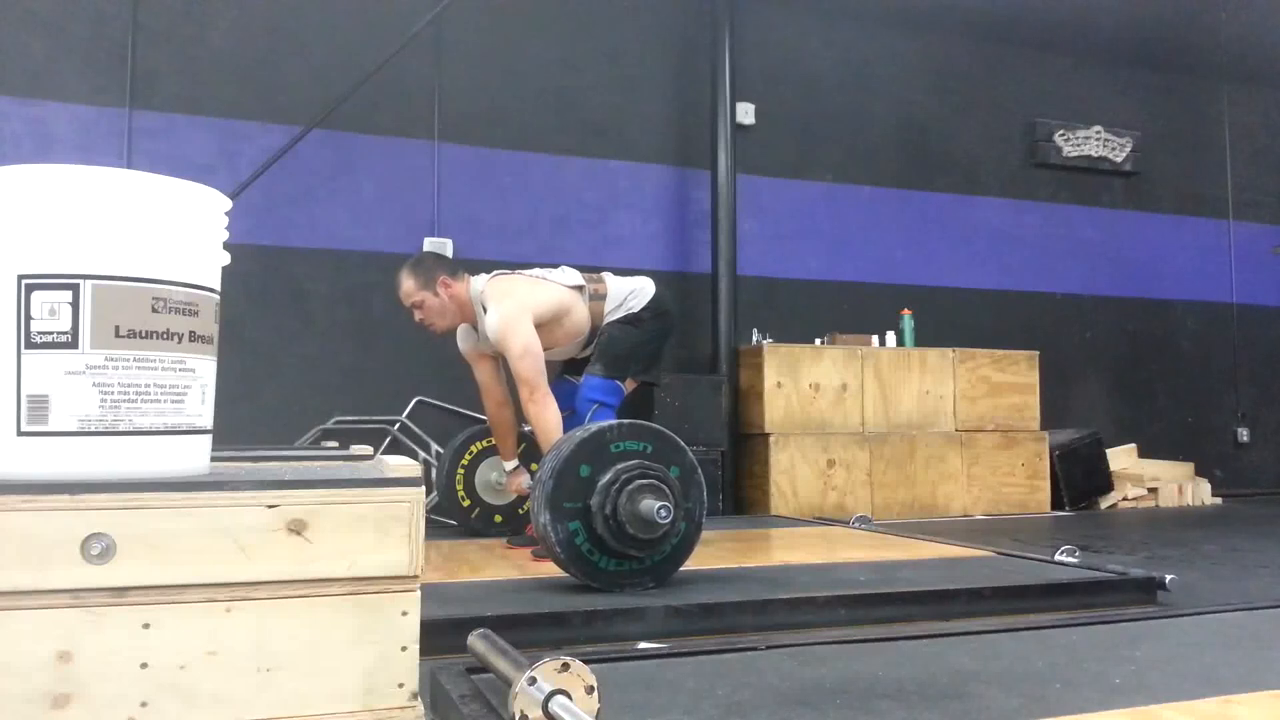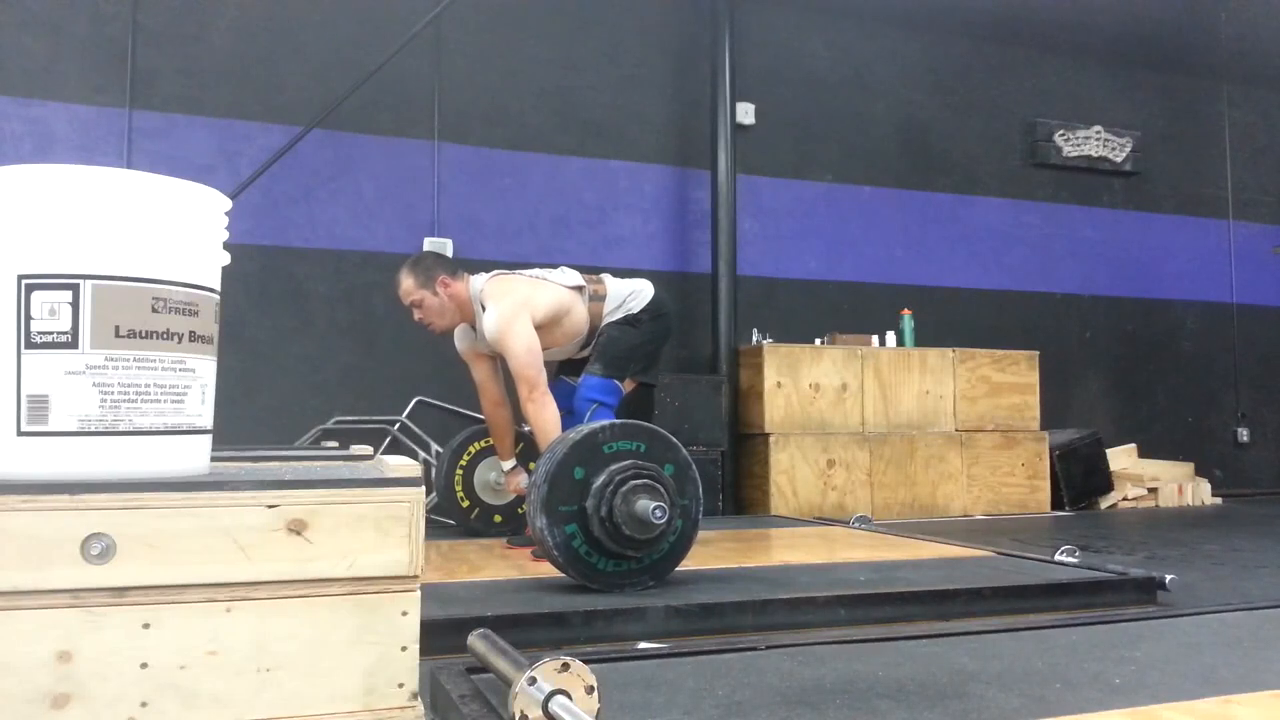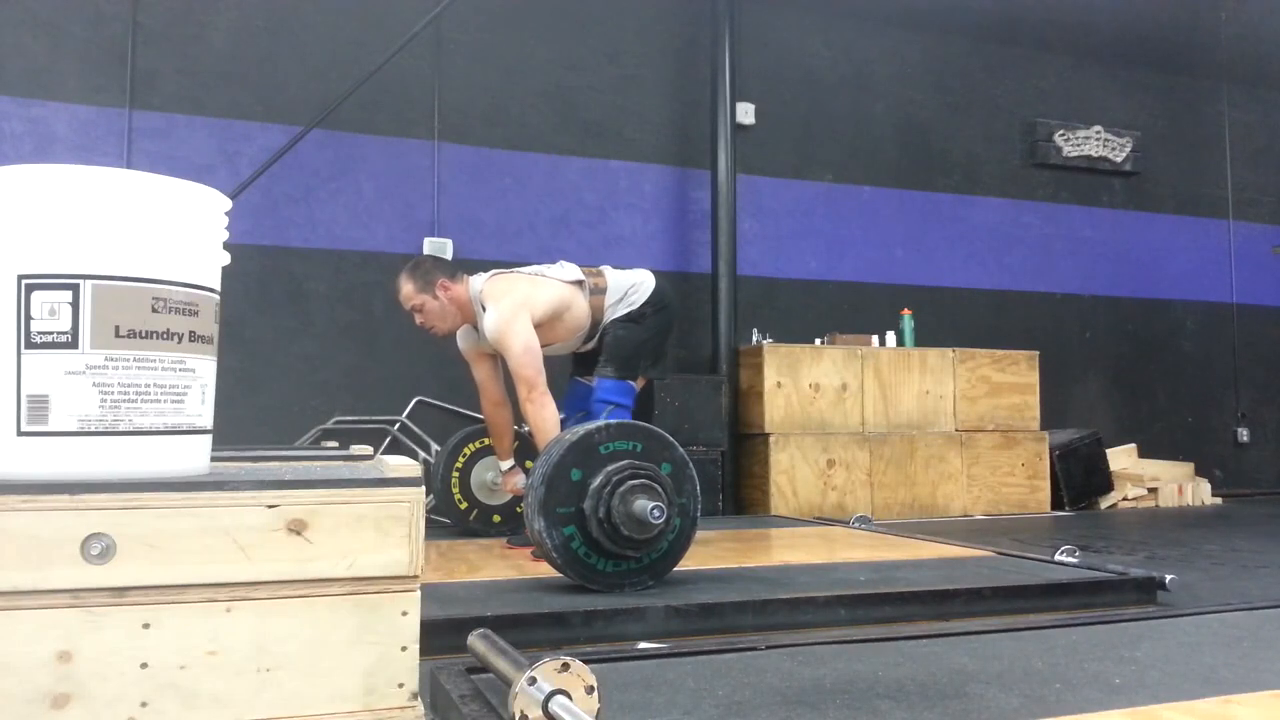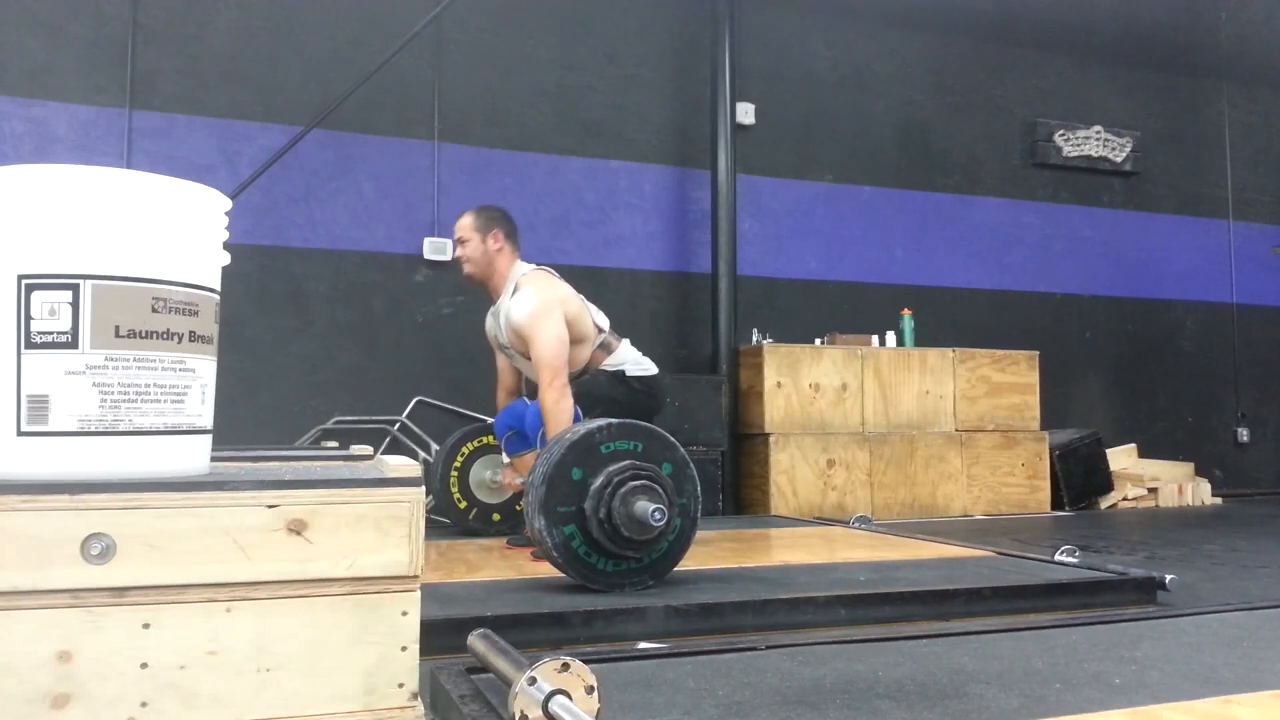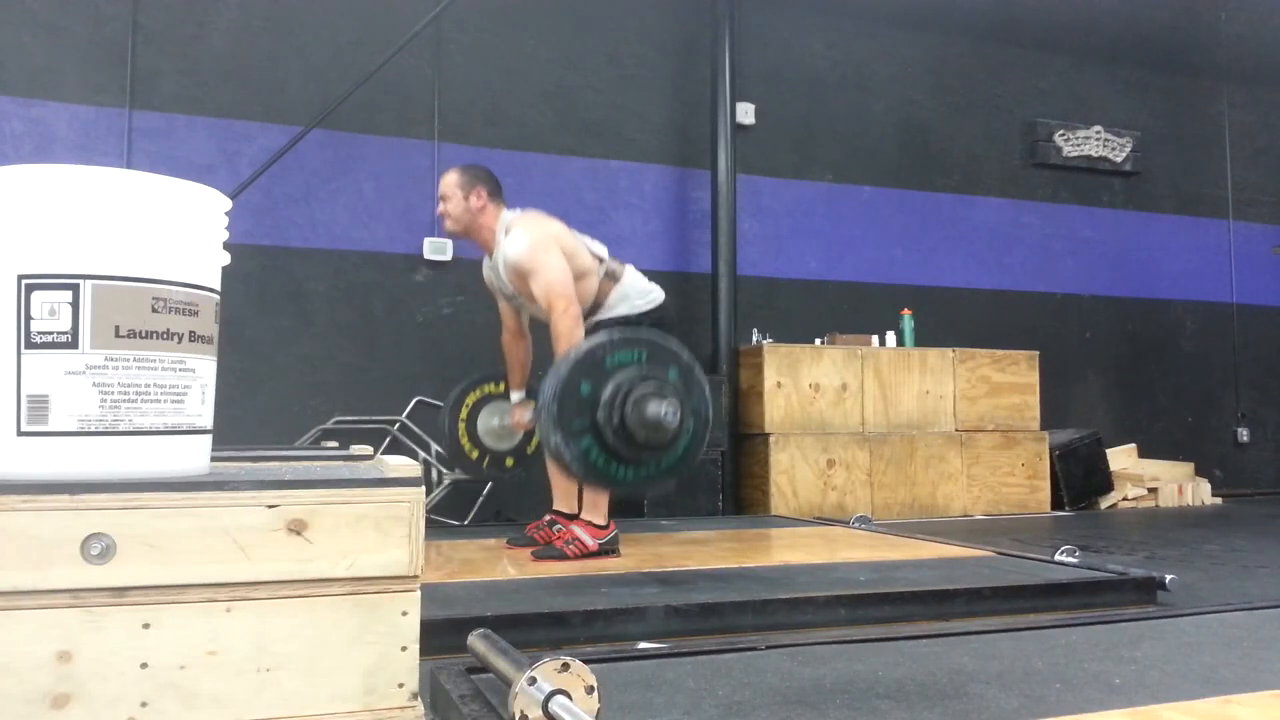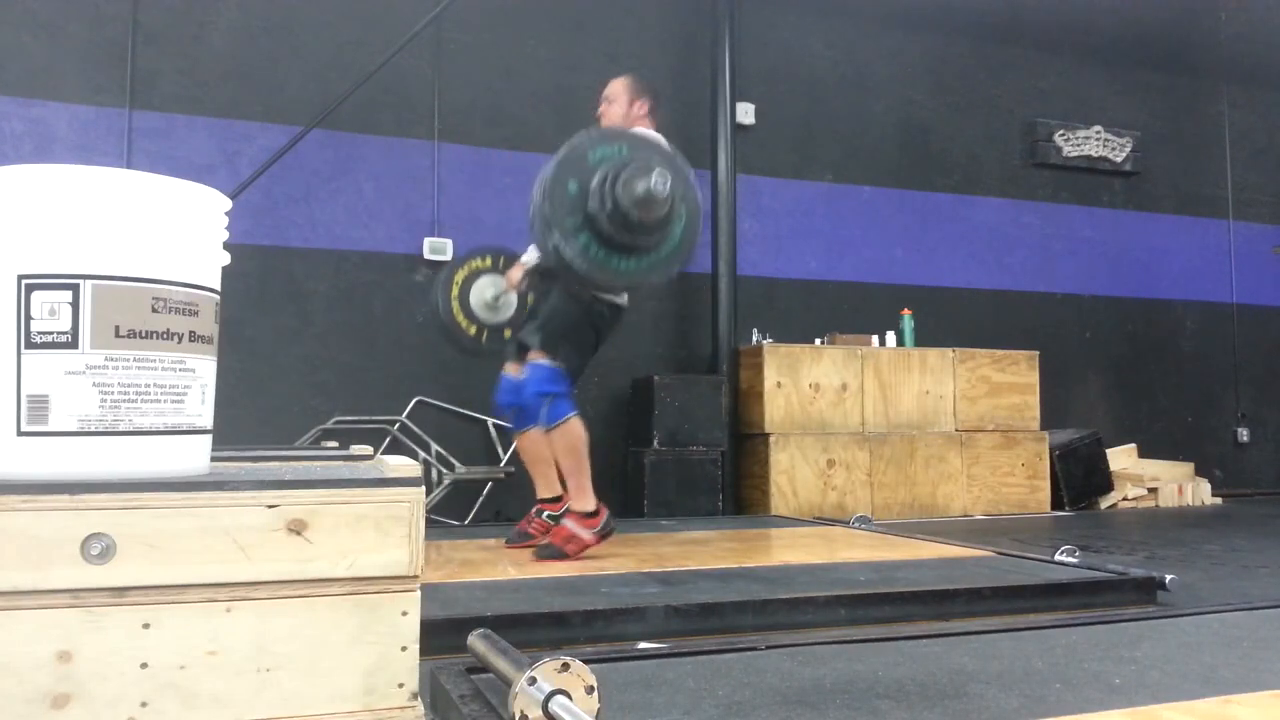
dt=0.5s
person 1, frame 1
left shoulder: (503, 312)
right shoulder: (470, 334)
left elbow: (535, 396)
right elbow: (496, 401)
right wrist: (512, 466)
left hip: (640, 312)
right hip: (605, 325)
left knee: (593, 401)
right knee: (562, 408)
person 1, frame 2
left shoulder: (502, 312)
right shoulder: (467, 334)
left elbow: (535, 396)
right elbow: (493, 401)
right wrist: (510, 466)
left hip: (639, 313)
right hip: (601, 325)
left knee: (592, 401)
right knee: (558, 407)
person 1, frame 3
left shoulder: (502, 312)
right shoulder: (470, 332)
left elbow: (535, 396)
right elbow: (494, 401)
right wrist: (508, 466)
left hip: (639, 306)
right hip: (605, 319)
left knee: (610, 403)
right knee: (577, 412)
person 1, frame 4
left shoulder: (533, 299)
right shoulder: (498, 315)
left elbow: (555, 387)
right elbow: (508, 390)
right wrist: (510, 461)
left hip: (633, 383)
right hip: (603, 382)
left knee: (540, 418)
right knee: (510, 421)
person 1, frame 5
left shoulder: (525, 239)
right shoulder: (494, 262)
left elbow: (565, 313)
right elbow: (514, 335)
right wrist: (519, 399)
left hip: (635, 314)
right hip: (602, 320)
left ankle: (597, 530)
right ankle: (563, 519)
person 1, frame 6
left shoulder: (645, 145)
right wrist: (529, 261)
left hip: (586, 284)
right hip: (556, 279)
left knee: (543, 390)
right knee: (513, 394)
left ankle: (587, 515)
right ankle: (550, 507)
